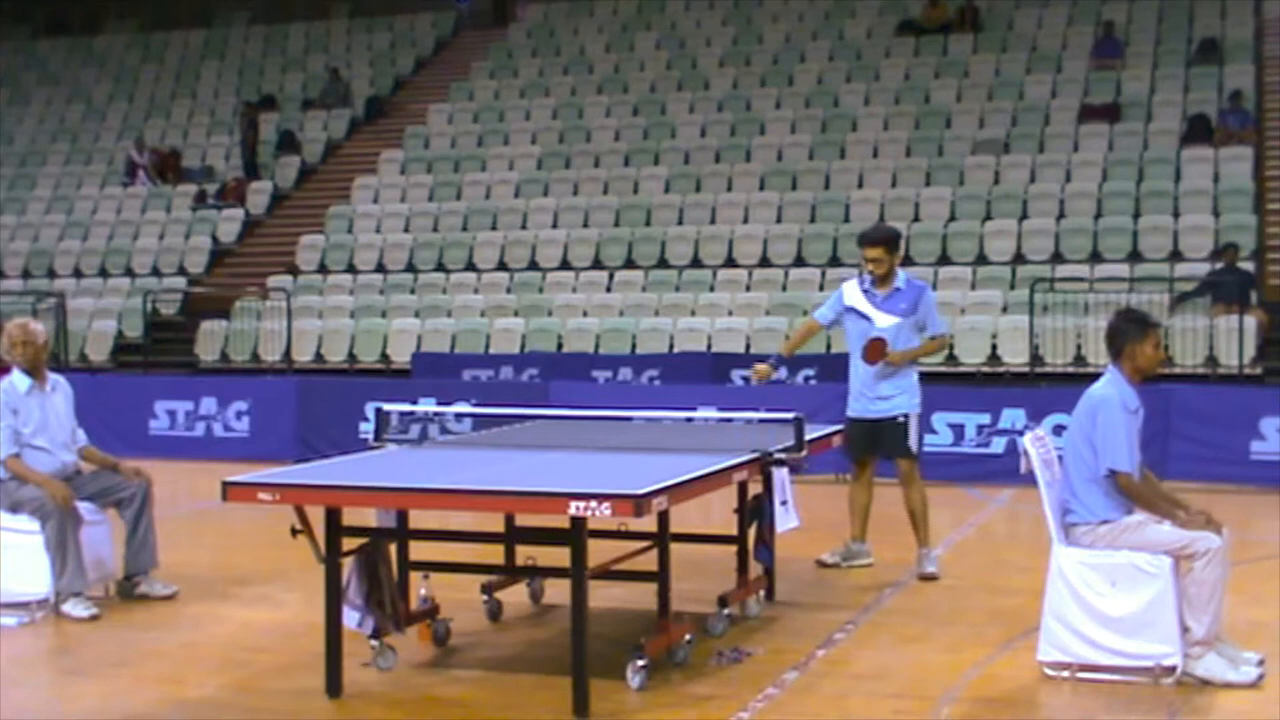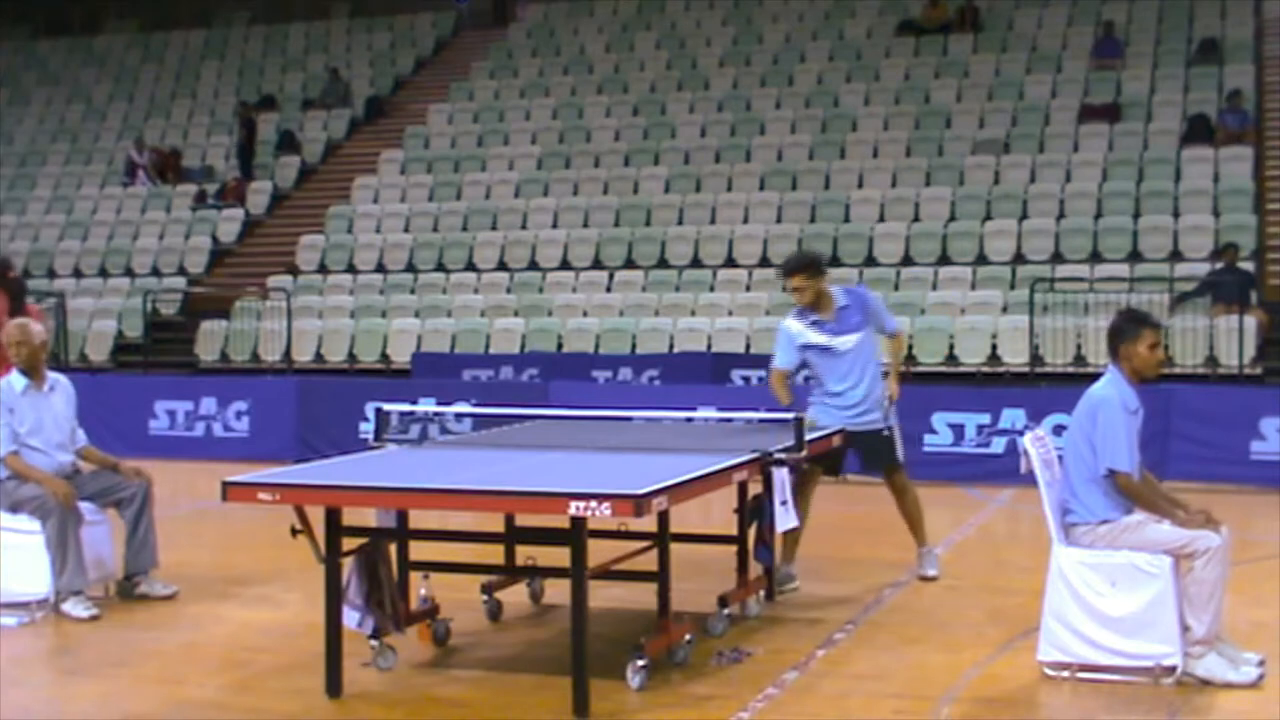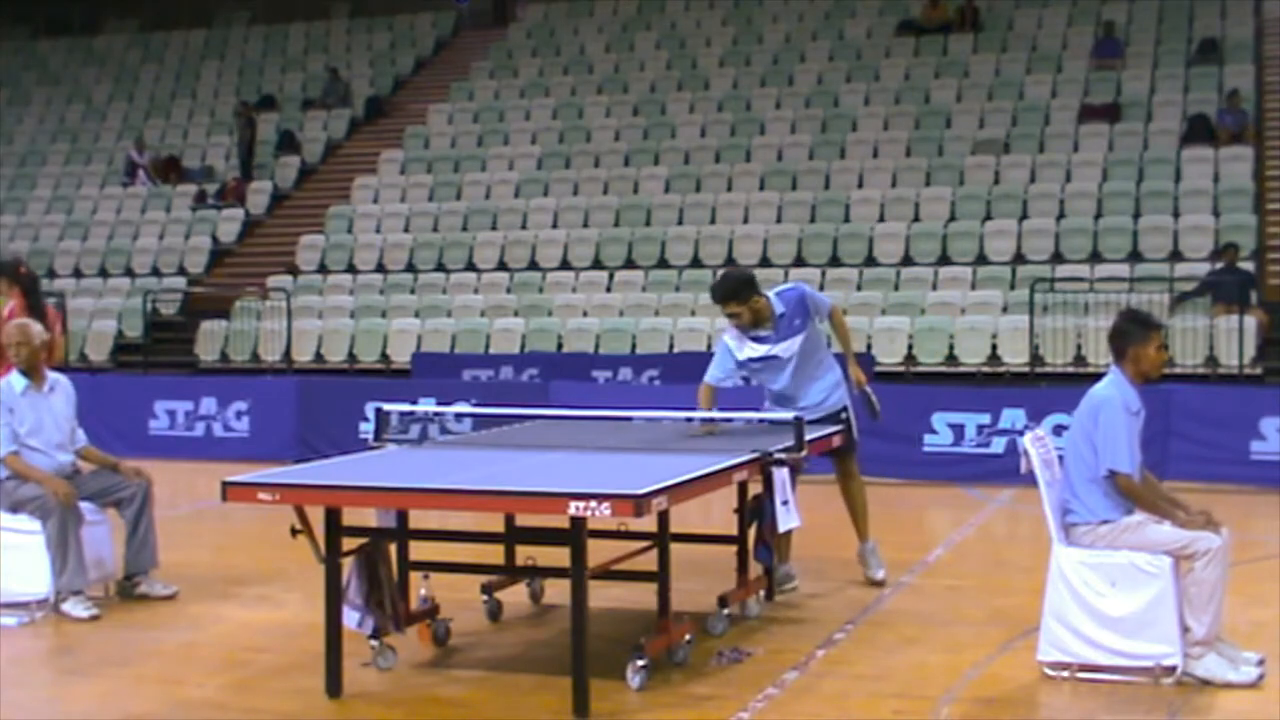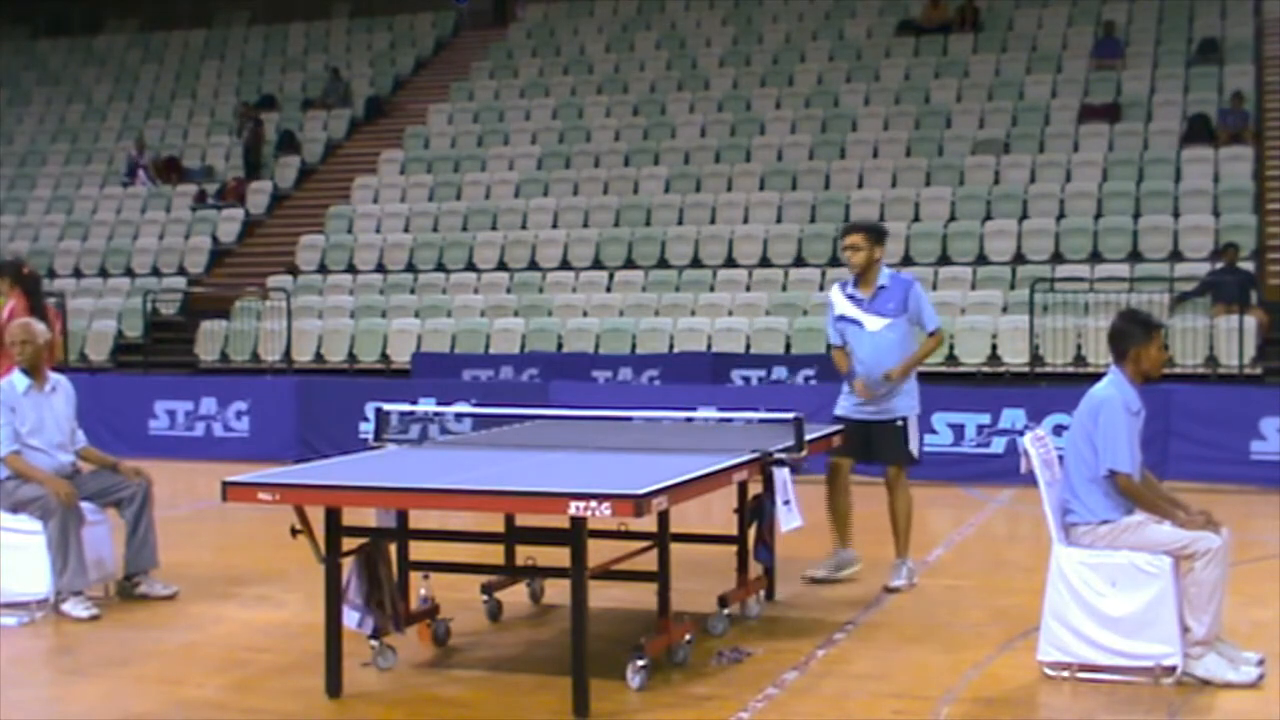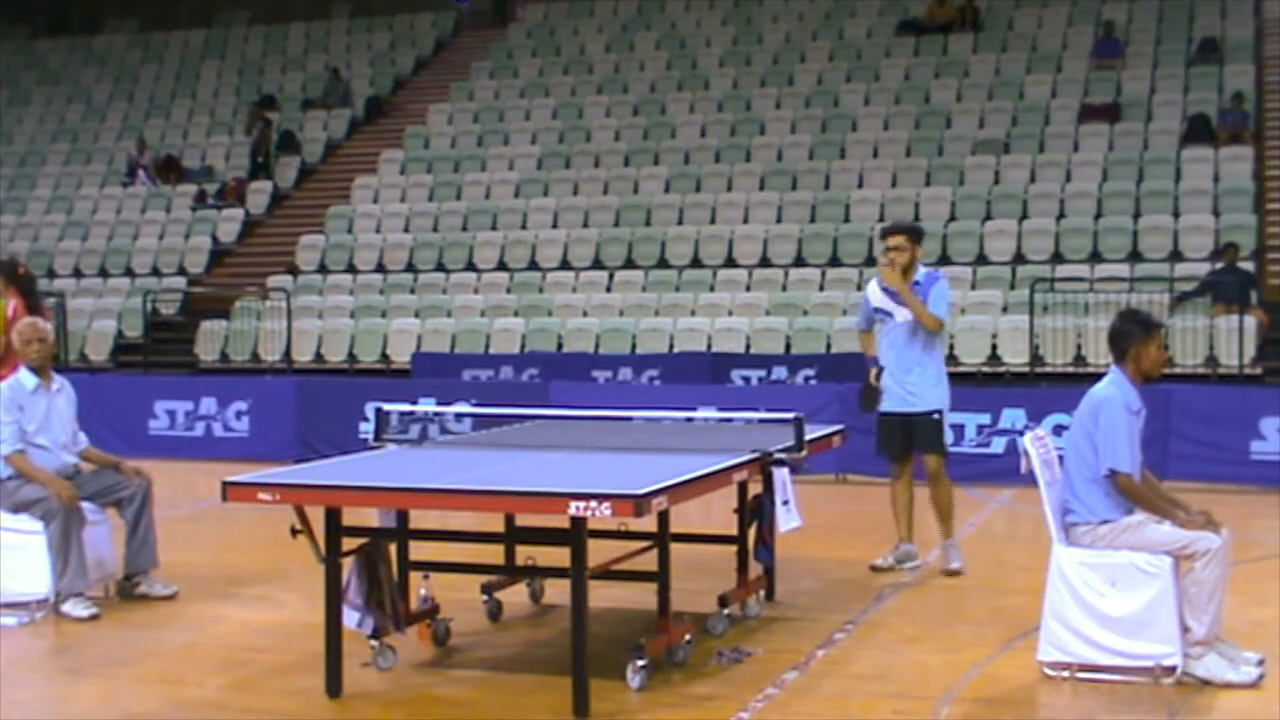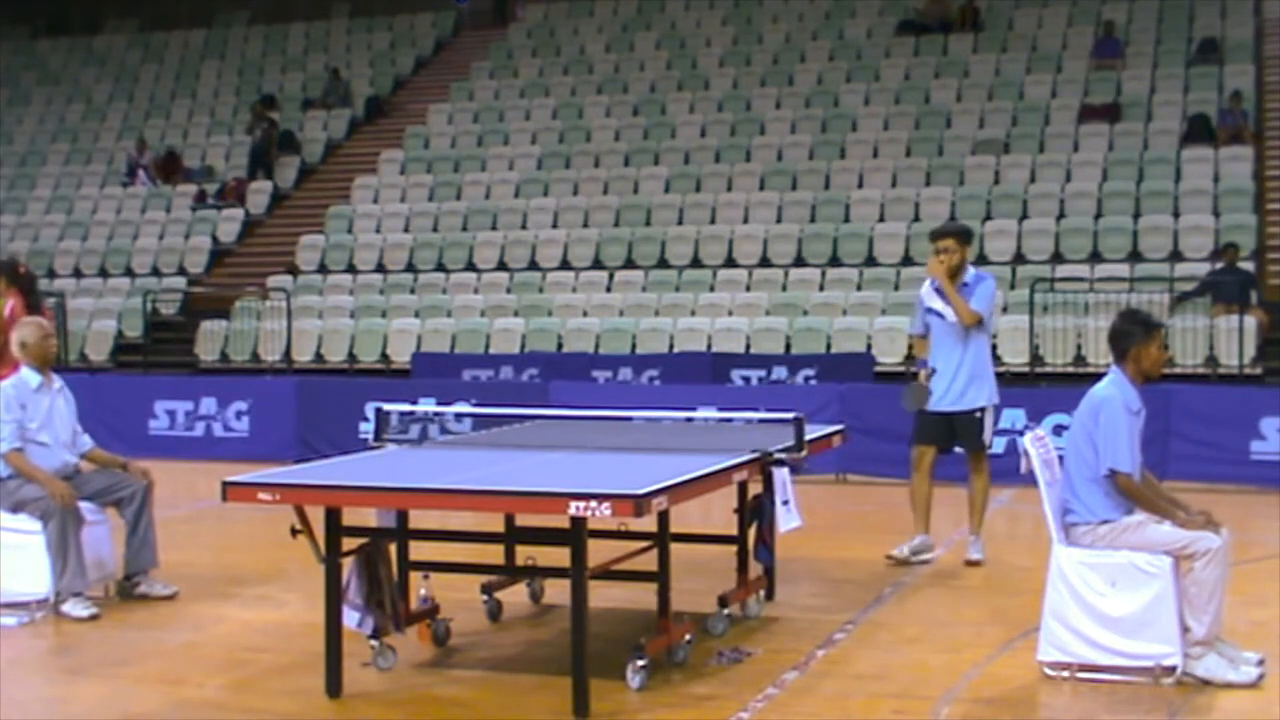
dt=0.7s
person 1, frame 1
left shoulder: (1122, 396)
right shoulder: (1109, 400)
left elbow: (1138, 472)
right elbow: (1125, 481)
left wrist: (1185, 508)
right wrist: (1181, 518)
left hip: (1117, 513)
right hip: (1098, 524)
left knee: (1212, 532)
right knee: (1205, 543)
left ankle: (1206, 638)
right ankle: (1197, 652)
person 1, frame 2
left shoulder: (1123, 396)
right shoulder: (1109, 399)
left elbow: (1137, 472)
right elbow: (1124, 481)
left wrist: (1184, 509)
right wrist: (1179, 518)
left hip: (1116, 513)
right hip: (1099, 523)
left knee: (1215, 532)
right knee: (1206, 543)
left ankle: (1206, 638)
right ankle: (1198, 651)
person 1, frame 3
left shoulder: (1124, 397)
right shoulder: (1111, 400)
left elbow: (1137, 472)
right elbow: (1124, 482)
left wrist: (1185, 509)
right wrist: (1179, 519)
left hip: (1117, 514)
right hip: (1098, 524)
left knee: (1215, 533)
right knee: (1206, 543)
left ankle: (1206, 638)
right ankle: (1197, 651)
person 1, frame 4
left shoulder: (1124, 397)
right shoulder: (1111, 400)
left elbow: (1137, 473)
right elbow: (1123, 482)
left wrist: (1185, 510)
right wrist: (1179, 519)
left hip: (1117, 515)
right hip: (1099, 525)
left knee: (1215, 534)
right knee: (1206, 544)
left ankle: (1206, 638)
right ankle: (1197, 652)
person 1, frame 5
left shoulder: (1125, 397)
right shoulder: (1111, 400)
left elbow: (1138, 472)
right elbow: (1124, 481)
left wrist: (1186, 509)
right wrist: (1180, 519)
left hip: (1117, 515)
right hip: (1099, 524)
left knee: (1215, 534)
right knee: (1206, 544)
left ankle: (1205, 638)
right ankle: (1197, 652)
person 1, frame 6
left shoulder: (1124, 397)
right shoulder: (1111, 400)
left elbow: (1137, 473)
right elbow: (1123, 481)
left wrist: (1186, 510)
right wrist: (1179, 519)
left hip: (1116, 515)
right hip: (1099, 524)
left knee: (1214, 534)
right knee: (1206, 544)
left ankle: (1205, 638)
right ankle: (1197, 652)
person 2, frame 1
left shoulder: (918, 293)
right shoulder: (849, 291)
left elbow: (939, 340)
right elbow: (812, 325)
left wrist: (905, 355)
right wrist: (776, 359)
left hip: (899, 402)
right hip: (859, 403)
left knee: (908, 472)
right knee: (860, 473)
left ankle: (925, 551)
right ankle: (857, 546)
person 2, frame 2
left shoulder: (861, 300)
right shoulder: (792, 326)
left elbow: (895, 334)
right elbow: (778, 376)
left wrist: (892, 378)
right wrist: (791, 409)
left hip: (874, 412)
right hip: (826, 416)
left knee: (898, 481)
right knee: (804, 482)
left ankle: (925, 552)
right ankle: (786, 567)
person 2, frame 3
left shoulder: (800, 298)
right shoulder: (734, 342)
left elbow: (834, 314)
right elbow: (710, 386)
left wrist: (852, 363)
left hip: (831, 401)
right hip: (785, 413)
left knee: (848, 473)
left ankle: (866, 549)
right ankle: (783, 566)
person 2, frame 4
left shoulder: (906, 287)
right shoulder: (838, 295)
left elbow: (936, 335)
right elbow: (837, 348)
left wrist: (905, 367)
right wrist: (853, 378)
left hip: (896, 403)
right hip: (853, 402)
left knee: (895, 478)
right knee: (836, 471)
left ankle: (902, 562)
right ankle: (844, 554)
person 2, frame 5
left shoulder: (936, 283)
right shoulder: (874, 289)
left elbow: (933, 326)
right elbow: (864, 328)
left wrist: (899, 286)
right wrist: (872, 362)
left hip: (929, 397)
right hip: (891, 398)
left knee: (934, 467)
right knee: (899, 470)
left ankle: (949, 543)
right ankle: (905, 547)
person 2, frame 6
left shoulder: (984, 283)
right shoulder: (927, 290)
left elbow: (970, 319)
left wrist: (945, 281)
right wrist: (922, 365)
left hip: (974, 395)
right hip: (936, 394)
left knee: (977, 462)
right knee: (920, 459)
left ankle: (975, 539)
right ankle: (922, 539)
person 3, frame 1
left shoulder: (61, 387)
left wrist: (118, 465)
right wrist: (46, 483)
left hip: (70, 477)
left knee: (135, 485)
right knee: (59, 507)
left ankle: (136, 577)
right ankle: (69, 594)
person 3, frame 2
left shoulder: (63, 386)
left wrist: (118, 464)
right wrist: (48, 480)
left hip: (69, 475)
left knee: (135, 485)
right knee: (60, 504)
left ankle: (135, 577)
right ankle: (69, 594)
person 3, frame 3
left shoulder: (63, 385)
left wrist: (118, 464)
right wrist: (48, 479)
left hip: (69, 476)
left knee: (136, 485)
right knee: (60, 503)
left ankle: (136, 576)
right ankle: (69, 593)
person 3, frame 4
left shoulder: (63, 386)
left wrist: (118, 465)
right wrist: (48, 480)
left hip: (69, 476)
left knee: (135, 486)
right knee: (61, 503)
left ankle: (136, 576)
right ankle: (69, 594)
person 3, frame 5
left shoulder: (64, 388)
left wrist: (119, 464)
right wrist: (50, 480)
left hip: (69, 476)
left knee: (136, 486)
right knee: (62, 504)
left ankle: (136, 576)
right ankle: (69, 594)
person 3, frame 6
left shoulder: (61, 390)
left elbow: (80, 443)
left wrist: (125, 464)
right wrist: (47, 480)
left hip: (69, 476)
left knee: (136, 486)
right knee: (61, 505)
left ankle: (136, 576)
right ankle: (69, 594)
